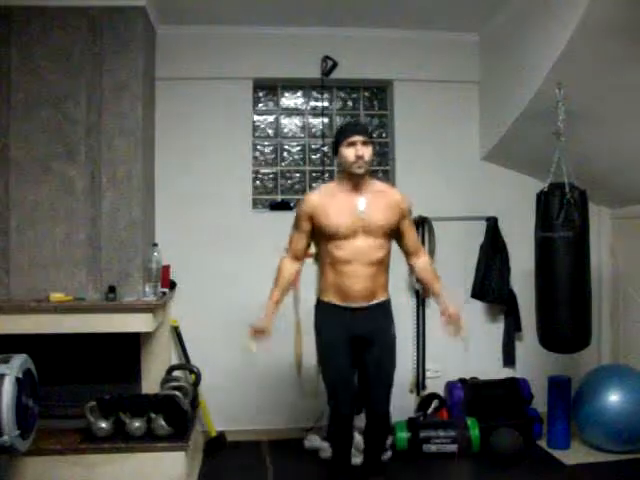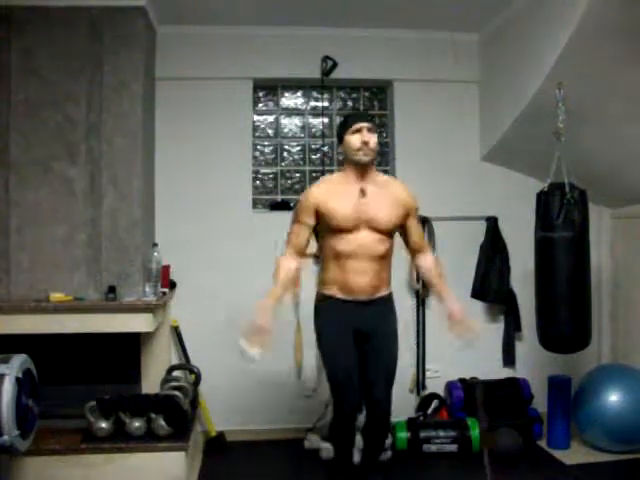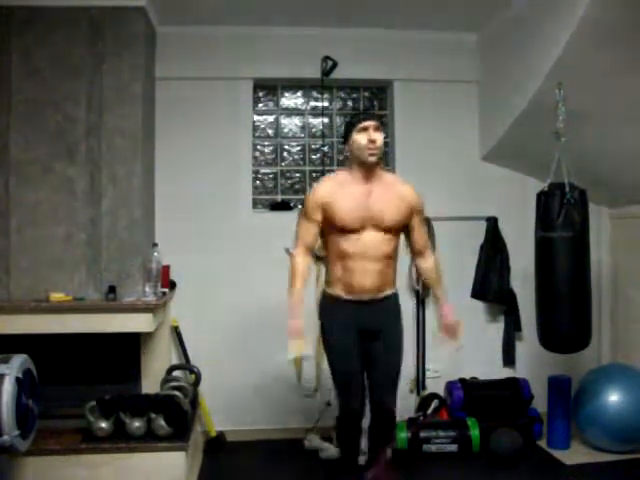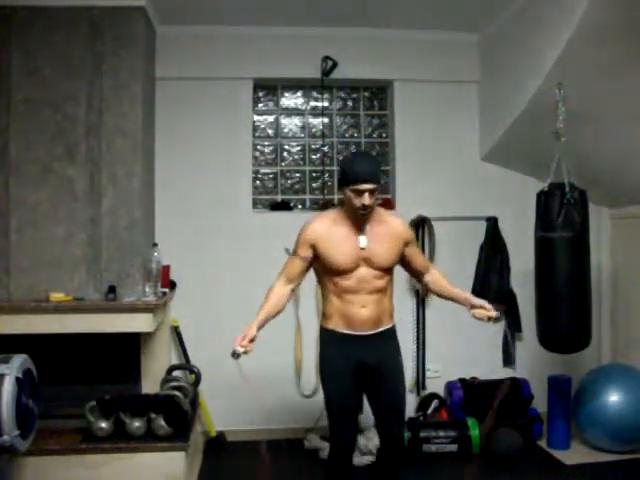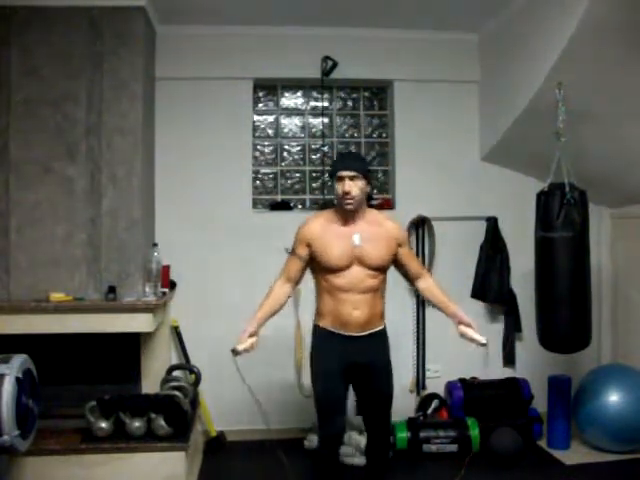
dt=1s
person 1, frame 1
left shoulder: (394, 200)
right shoulder: (315, 201)
left elbow: (417, 255)
right elbow: (293, 259)
left wrist: (441, 300)
right wrist: (270, 311)
left hip: (378, 316)
right hip: (332, 317)
left knee: (378, 409)
right knee: (341, 409)
person 1, frame 2
left shoulder: (400, 195)
right shoulder: (318, 194)
left elbow: (422, 253)
right elbow: (292, 255)
left wrist: (447, 299)
right wrist: (269, 304)
left hip: (381, 309)
right hip: (333, 310)
left knee: (379, 405)
right knee: (347, 405)
left ankle: (371, 469)
person 1, frame 3
left shoulder: (406, 194)
right shoulder: (324, 191)
left elbow: (423, 254)
right elbow: (302, 253)
left wrist: (442, 304)
right wrist: (295, 309)
left hip: (386, 309)
right hip: (339, 311)
left knee: (384, 405)
right knee: (351, 406)
person 1, frame 4
left shoulder: (397, 229)
right shoulder: (316, 230)
left elbow: (426, 273)
right elbow: (286, 282)
left wrist: (469, 301)
right wrist: (256, 325)
left hip: (384, 342)
right hip: (337, 344)
left knee: (394, 433)
right knee: (343, 437)
person 1, frame 5
left shoulder: (391, 231)
right shoulder: (312, 229)
left elbow: (420, 278)
right elbow: (286, 283)
left wrist: (456, 314)
right wrist: (255, 324)
left hip: (374, 343)
right hip: (329, 343)
left knee: (379, 427)
right knee: (331, 431)
